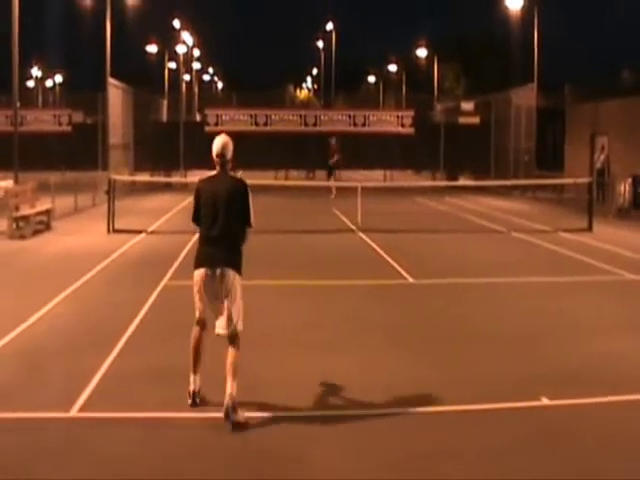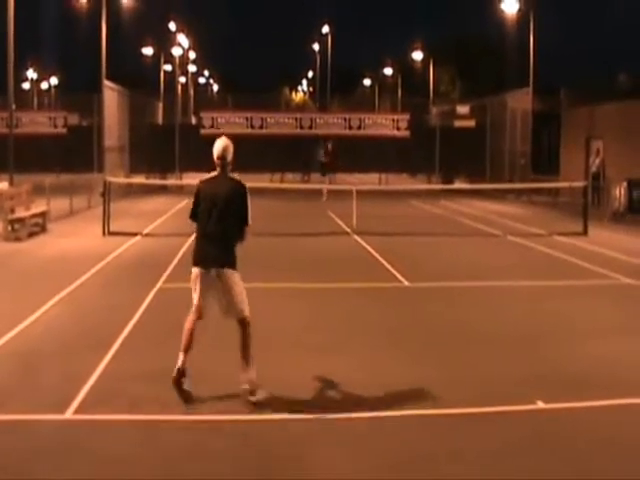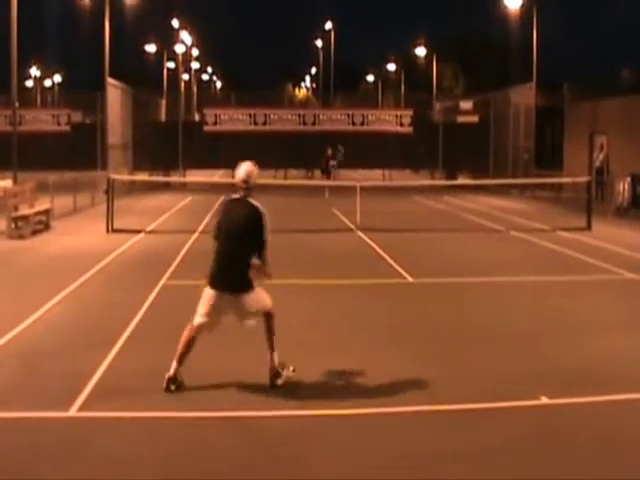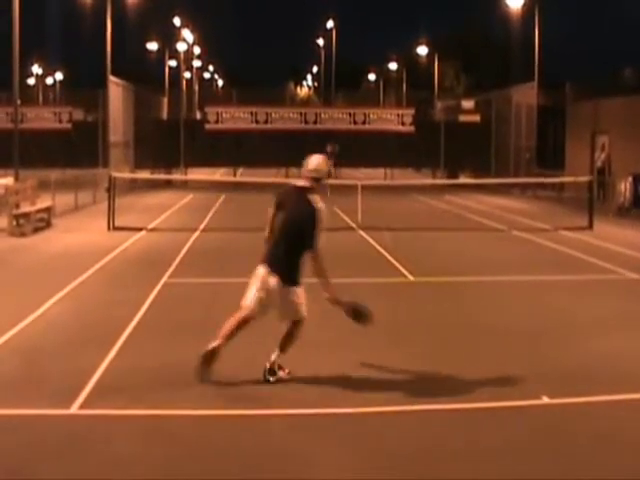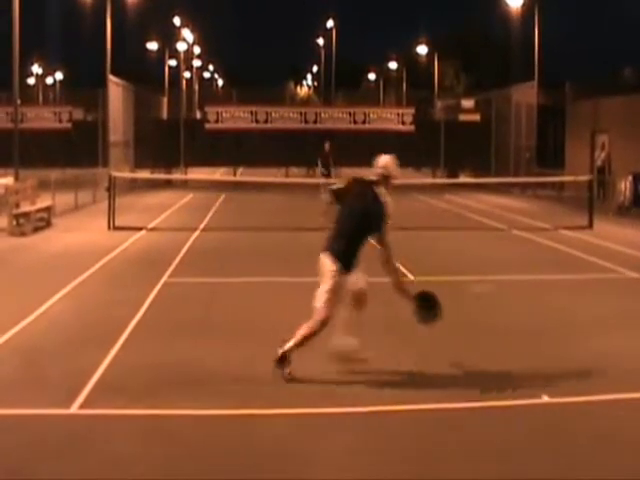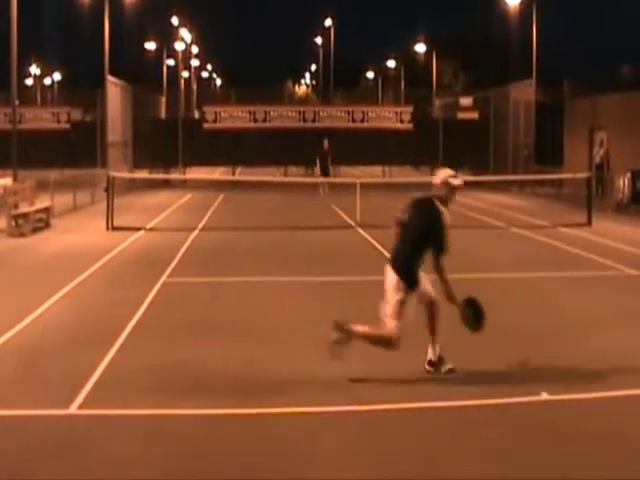
dt=0.2s
person 1, frame 1
left shoulder: (202, 186)
right shoulder: (240, 187)
left elbow: (199, 224)
right elbow: (244, 232)
left hip: (203, 262)
right hip: (229, 264)
left knee: (200, 323)
right knee: (232, 336)
left ankle: (194, 386)
right ankle: (230, 401)
person 1, frame 2
left shoulder: (202, 186)
right shoulder: (238, 188)
left elbow: (197, 223)
right elbow: (242, 234)
left hip: (200, 260)
right hip: (225, 262)
left knee: (195, 313)
right knee: (243, 320)
left ankle: (181, 368)
right ankle: (249, 383)
person 1, frame 3
left shoulder: (226, 206)
right shoulder: (256, 212)
right elbow: (261, 253)
right wrist: (263, 268)
left hip: (216, 281)
right hip: (240, 285)
left knee: (195, 327)
right knee: (268, 311)
left ankle: (173, 374)
right ankle: (275, 370)
person 1, frame 4
left shoulder: (289, 192)
right shoulder: (314, 207)
left elbow: (275, 209)
right elbow: (314, 254)
right wrist: (328, 289)
left hip: (267, 266)
right hip: (286, 276)
left knee: (245, 314)
right knee: (298, 320)
left ankle: (214, 348)
right ankle: (273, 366)
person 1, frame 5
left shoulder: (356, 184)
right shoulder: (379, 203)
left elbow: (334, 195)
right elbow: (384, 246)
right wrist: (398, 281)
left hip: (331, 252)
right hip: (339, 261)
right knee: (323, 318)
right ankle: (286, 353)
person 1, frame 6
left shoulder: (419, 203)
right shoulder: (439, 217)
left elbow: (399, 227)
right elbow: (438, 262)
right wrist: (449, 291)
left hip: (407, 270)
right hip: (402, 275)
left knee: (431, 304)
right knee: (391, 337)
left ankle: (434, 358)
right ankle: (348, 331)
